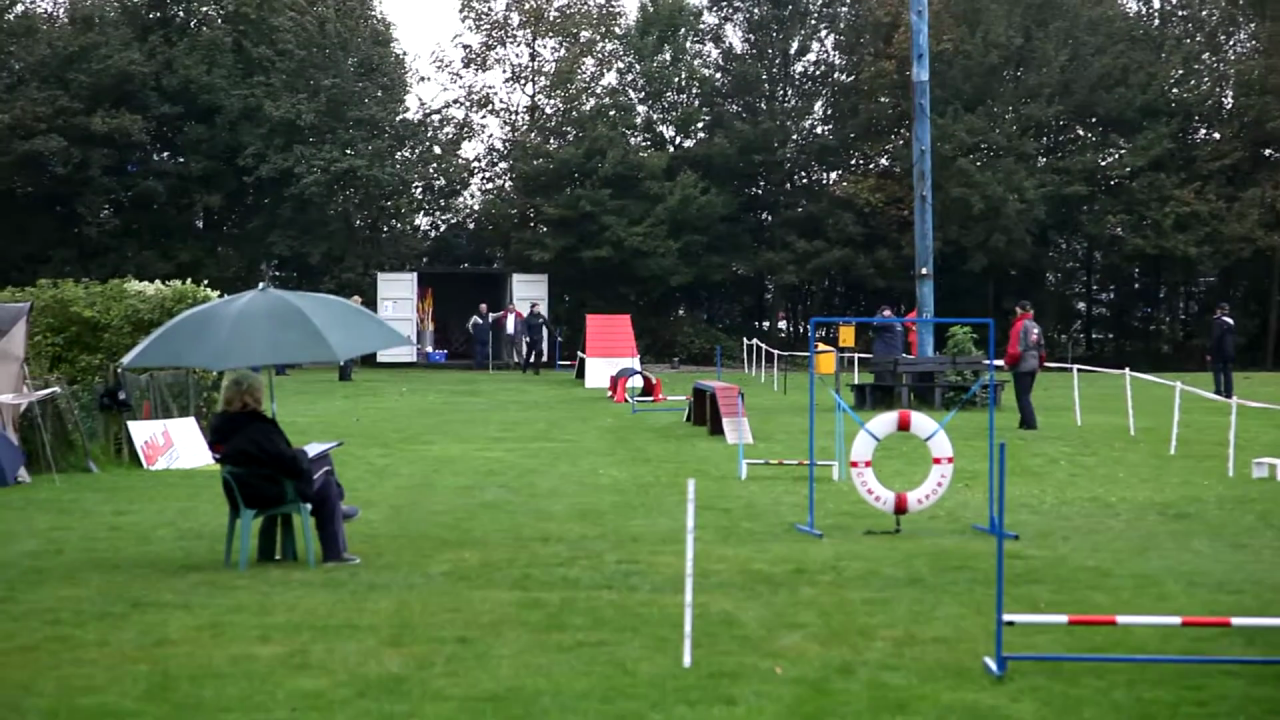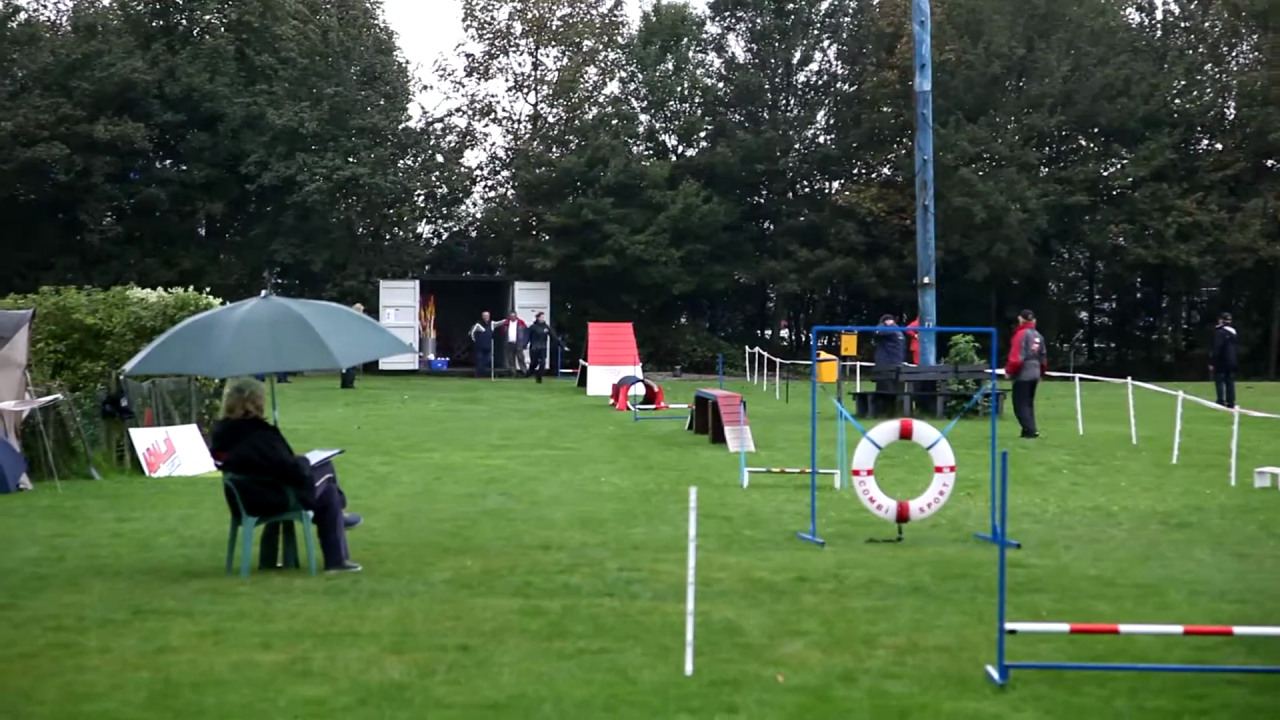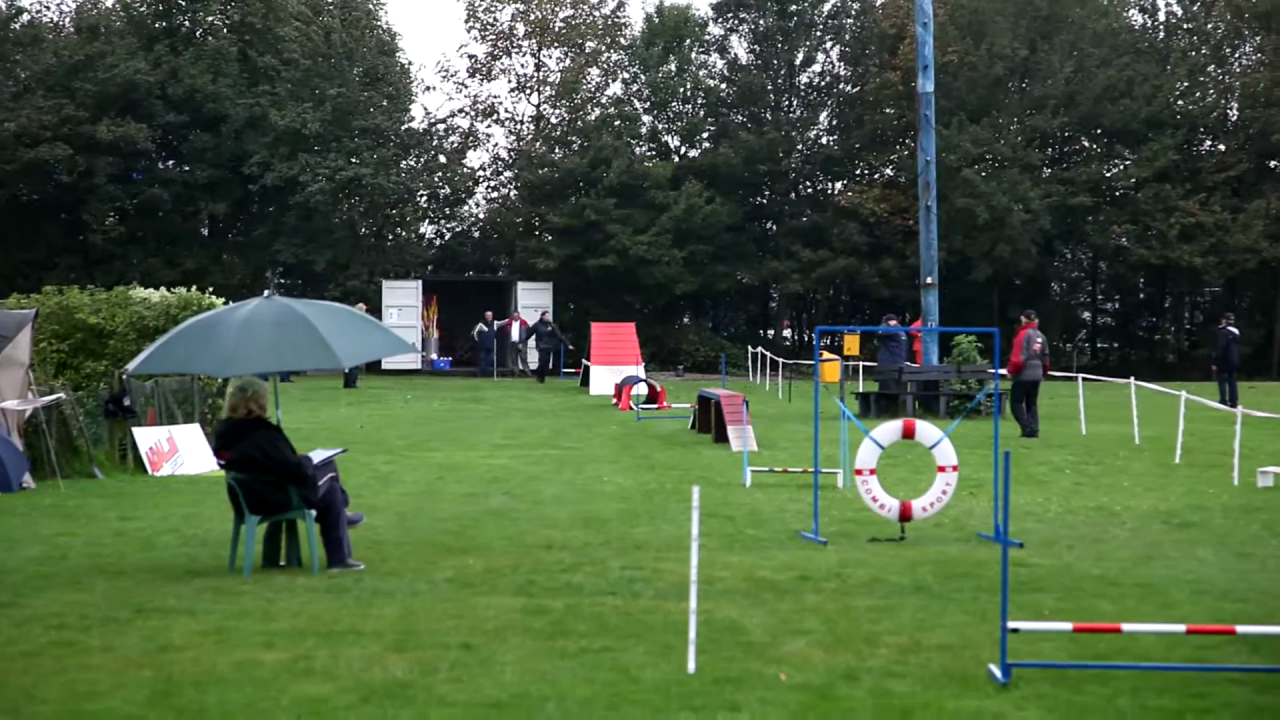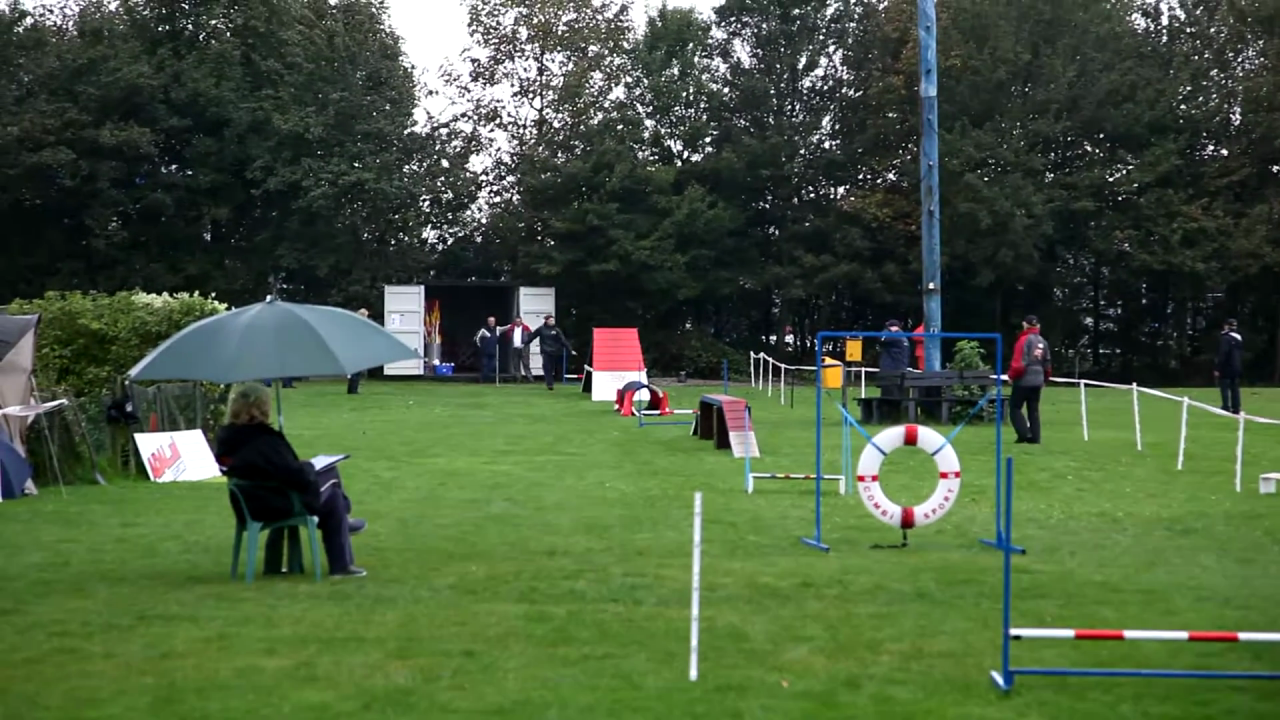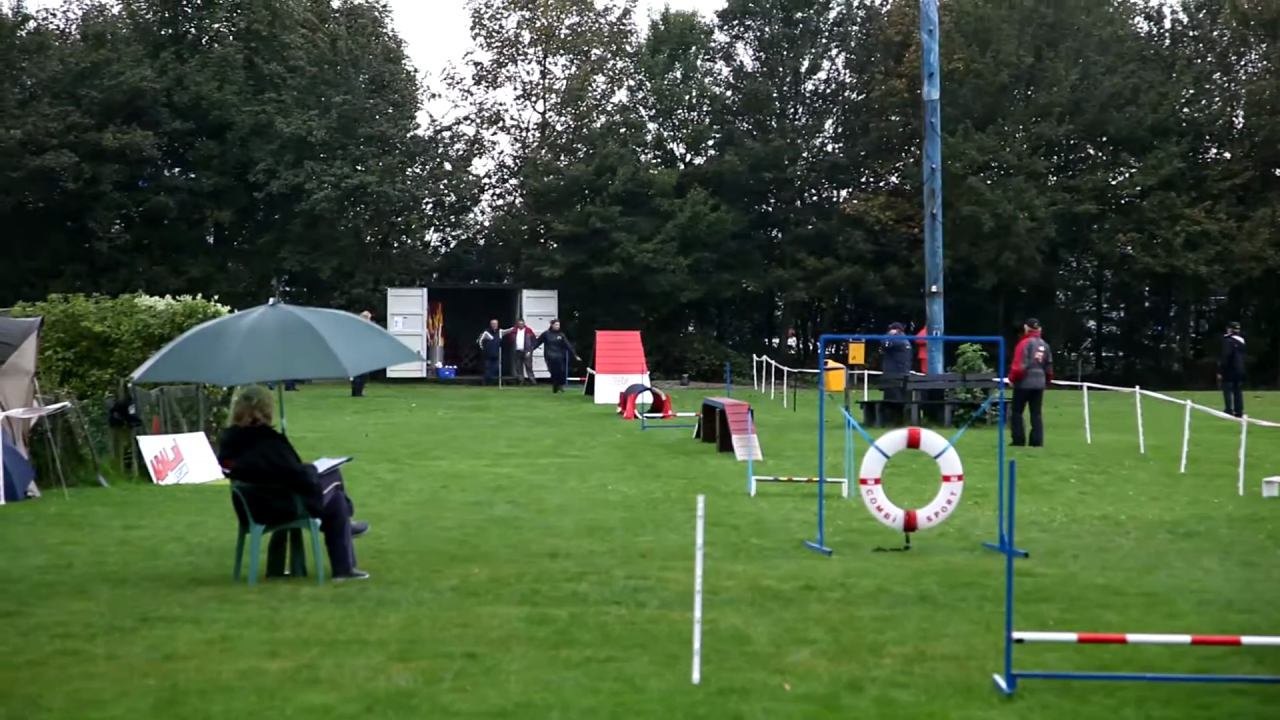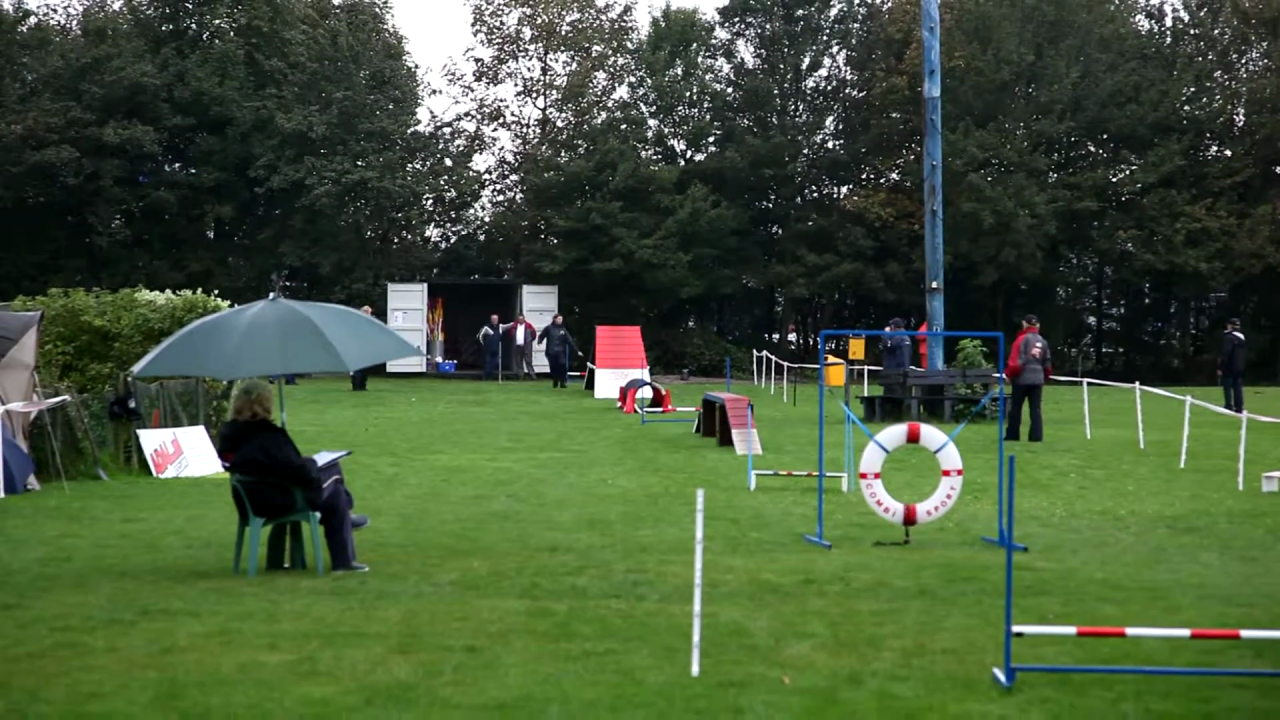
dt=0.1s
person 1, frame 1
left shoulder: (219, 425)
right shoulder: (257, 428)
right elbow: (289, 462)
left wrist: (295, 455)
right wrist: (302, 454)
right hip: (269, 492)
right knee: (326, 485)
right ankle: (335, 552)
person 1, frame 2
left shoulder: (220, 432)
right shoulder: (259, 435)
right elbow: (291, 470)
left wrist: (297, 462)
right wrist: (304, 462)
right hip: (271, 500)
right knee: (327, 493)
right ankle: (336, 560)
person 1, frame 3
left shoulder: (224, 431)
right shoulder: (262, 435)
right elbow: (294, 469)
left wrist: (300, 461)
right wrist: (306, 461)
right hip: (273, 498)
right knee: (331, 492)
right ankle: (339, 558)
person 1, frame 4
left shoulder: (225, 437)
right shoulder: (264, 440)
right elbow: (296, 475)
left wrist: (302, 467)
right wrist: (309, 467)
right hip: (275, 505)
right knee: (333, 498)
right ankle: (341, 565)
person 1, frame 5
left shoulder: (229, 439)
right shoulder: (267, 443)
right elbow: (298, 478)
left wrist: (306, 470)
right wrist: (312, 470)
right hip: (278, 507)
right knee: (335, 500)
right ankle: (344, 568)
person 1, frame 6
left shoulder: (228, 433)
right shoulder: (267, 437)
right elbow: (298, 472)
left wrist: (305, 463)
right wrist: (311, 464)
right hip: (278, 501)
right knee: (335, 493)
right ankle: (343, 561)
